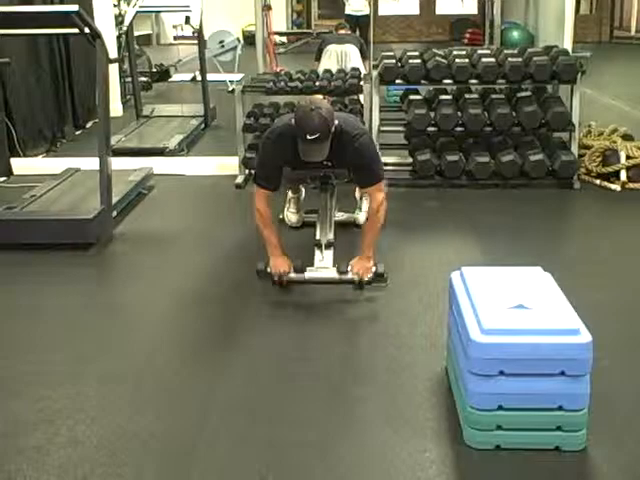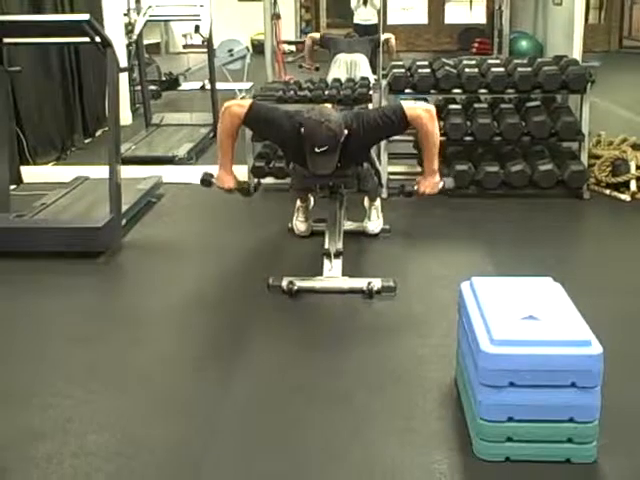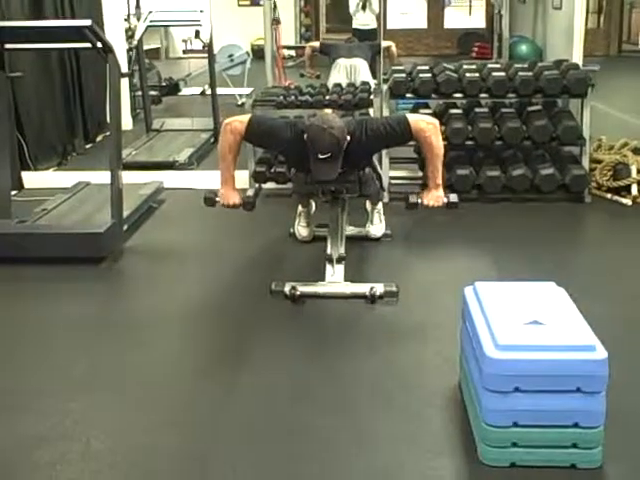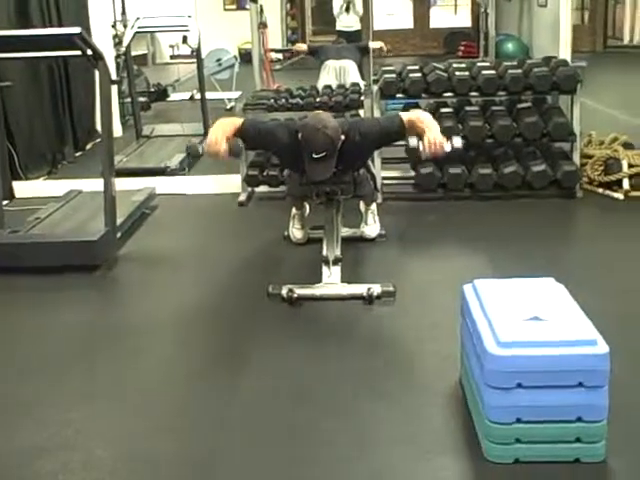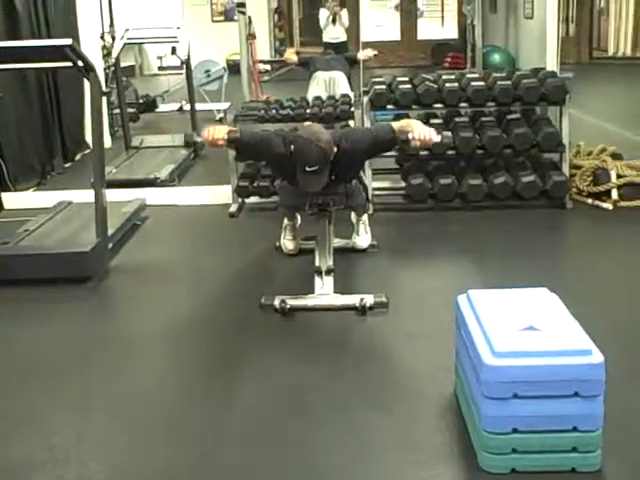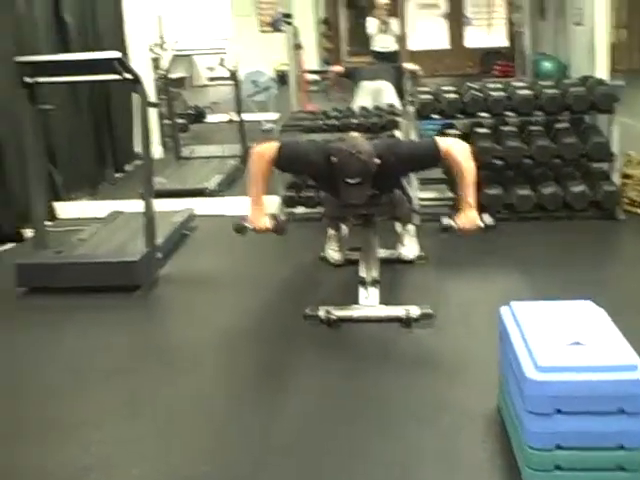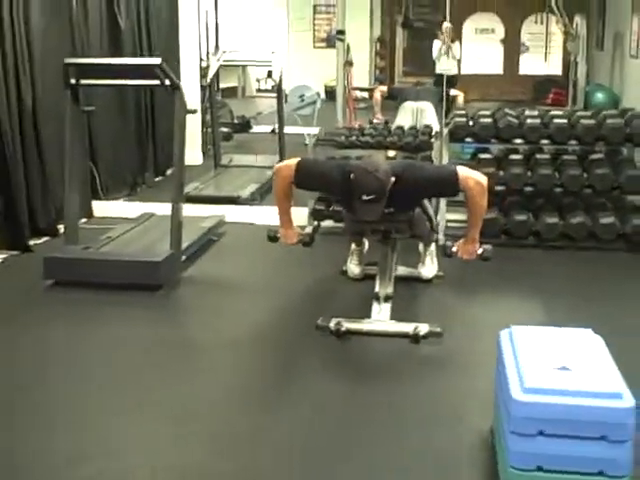
dt=0.5s
person 1, frame 1
left shoulder: (356, 137)
right shoulder: (277, 138)
left elbow: (378, 197)
right elbow: (261, 199)
left wrist: (366, 256)
right wrist: (276, 254)
left ankle: (362, 194)
right ankle: (294, 194)
person 1, frame 2
left shoulder: (363, 126)
right shoulder: (288, 127)
left elbow: (424, 112)
right elbow: (231, 109)
left wrist: (431, 173)
right wrist: (225, 169)
left hip: (355, 165)
left knee: (370, 188)
right knee: (299, 188)
left ankle: (373, 203)
right ankle: (303, 204)
person 1, frame 3
left shoulder: (366, 134)
right shoulder: (290, 135)
left elbow: (428, 125)
right elbow: (232, 126)
left wrist: (435, 186)
right wrist: (228, 185)
left hip: (357, 170)
left knee: (371, 189)
right knee: (301, 191)
left ankle: (375, 207)
right ankle: (305, 208)
person 1, frame 4
left shoulder: (360, 134)
right shoulder: (284, 137)
left elbow: (415, 117)
right elbow: (229, 123)
left wrist: (432, 131)
right wrist: (216, 135)
left hip: (351, 172)
left knee: (366, 192)
right knee: (295, 194)
left ankle: (369, 208)
right ankle: (299, 211)
person 1, frame 5
left shoulder: (353, 144)
right shoulder: (277, 147)
left elbow: (405, 127)
right elbow: (227, 134)
left wrist: (421, 130)
right wrist: (215, 133)
left hip: (344, 183)
left knee: (358, 203)
right knee: (289, 204)
left ankle: (360, 218)
right ankle: (290, 222)
person 1, frame 6
left shoulder: (394, 155)
right shoulder: (320, 159)
left elbow: (457, 147)
right elbow: (261, 151)
left wrist: (468, 208)
right wrist: (257, 209)
left hip: (387, 192)
left ankle: (406, 228)
right ankle: (335, 231)
person 1, frame 7
left shoulder: (413, 176)
right shoulder: (339, 175)
left elbow: (476, 181)
right elbow: (283, 170)
left wrist: (471, 239)
right wrist: (286, 226)
left hip: (407, 209)
left ankle: (428, 248)
right ankle: (358, 247)
